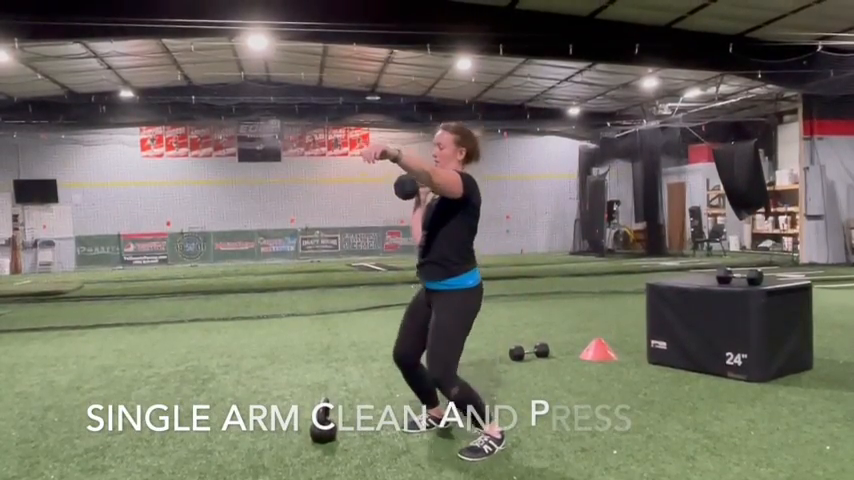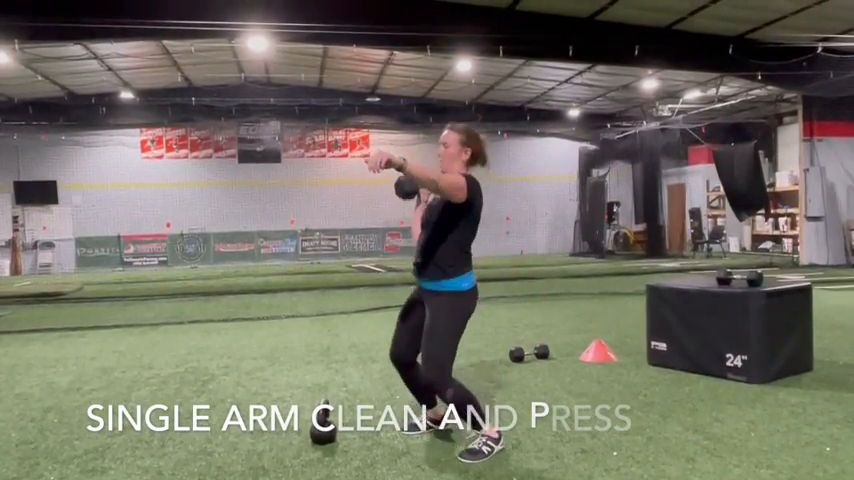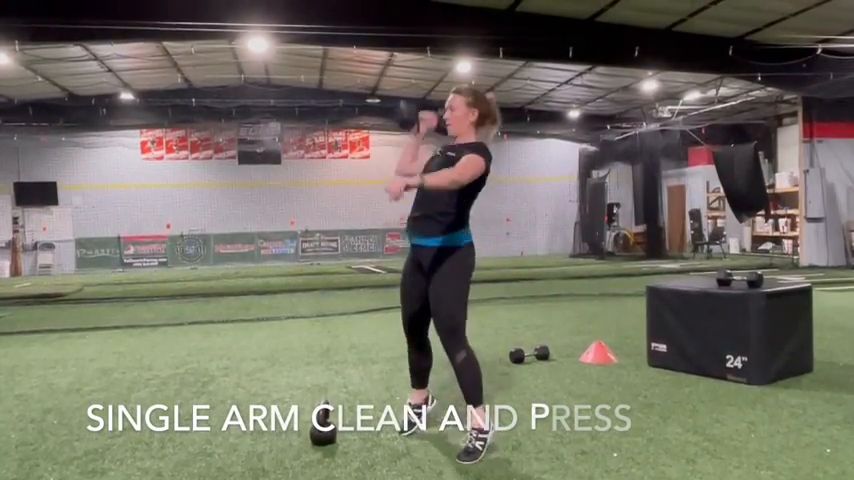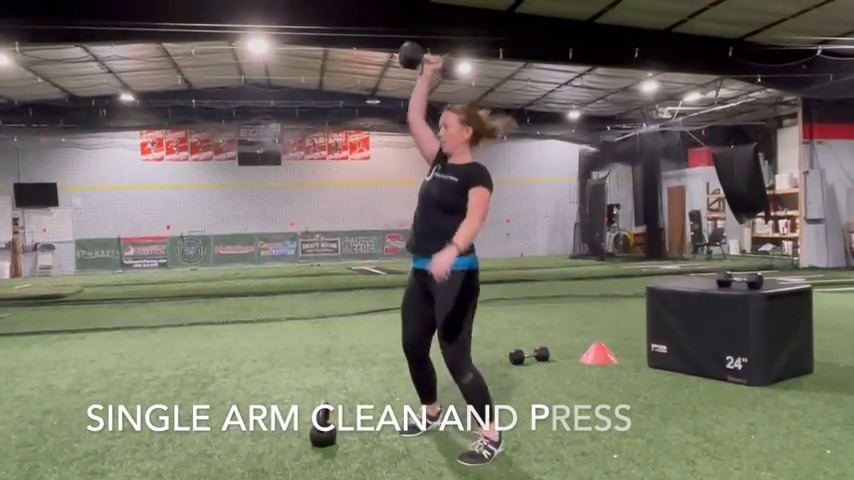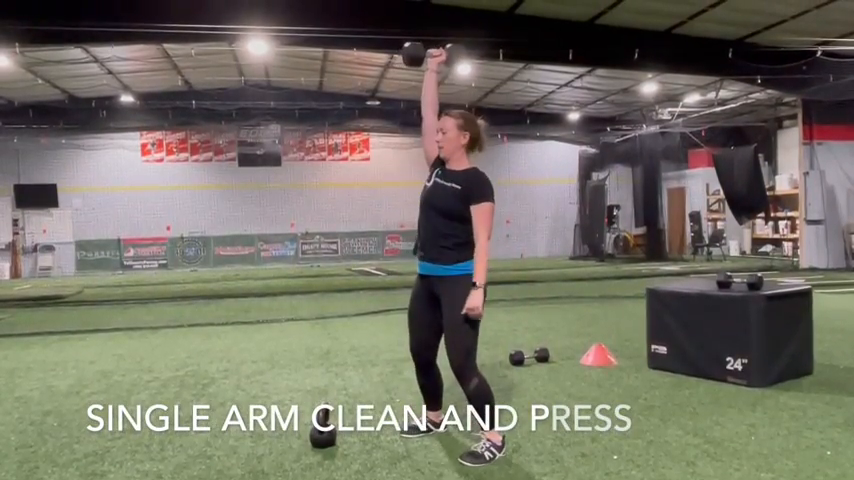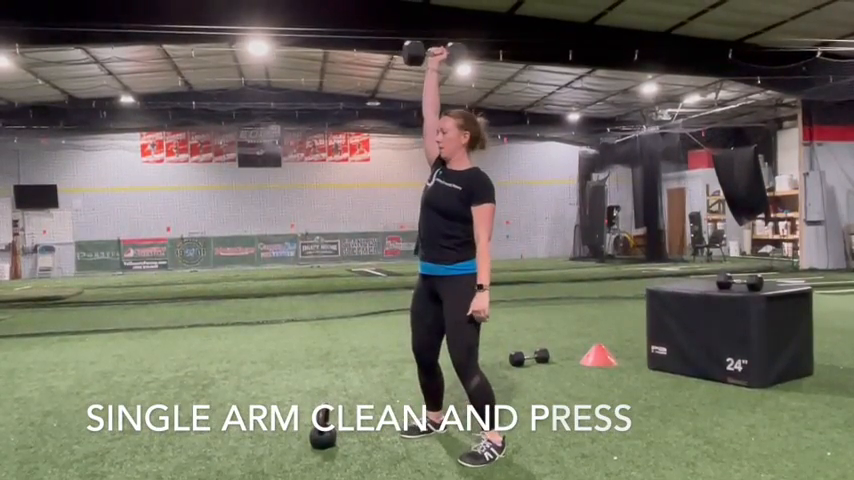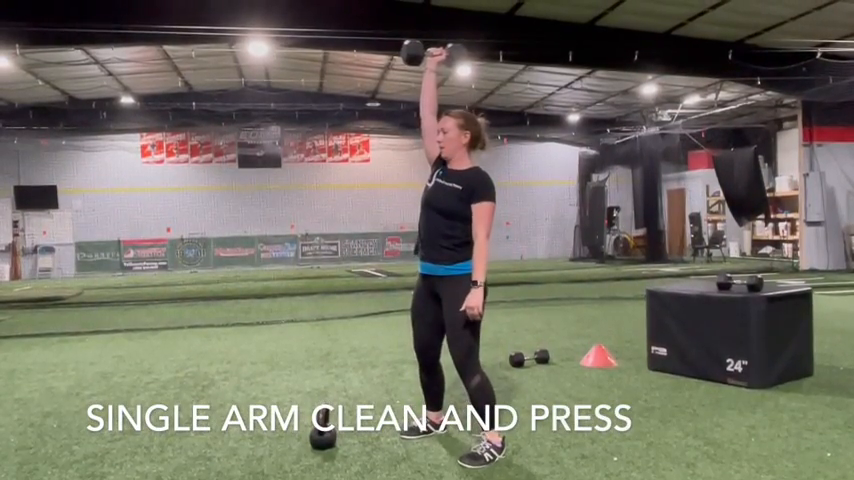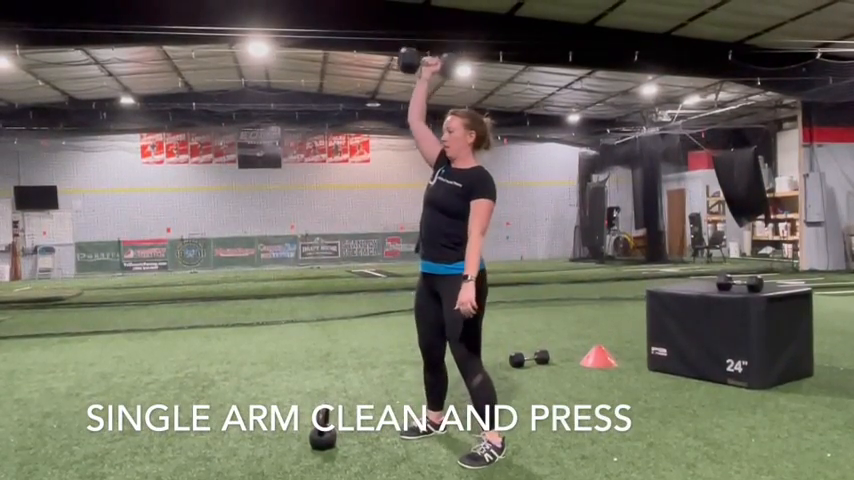
dt=0.2s
person 1, frame 1
left shoulder: (463, 185)
right shoulder: (441, 195)
left elbow: (428, 172)
right elbow: (420, 237)
left wrist: (392, 153)
right wrist: (418, 200)
left hip: (458, 293)
right hip: (431, 290)
left knee: (442, 371)
right knee: (404, 355)
left ankle: (492, 432)
right ankle: (435, 414)
person 1, frame 2
left shoulder: (466, 187)
right shoulder: (442, 196)
left elbow: (434, 179)
right elbow: (421, 236)
left wrist: (396, 162)
right wrist: (420, 201)
left hip: (453, 293)
right hip: (426, 289)
left knee: (435, 373)
right knee: (400, 355)
left ankle: (490, 433)
right ankle: (435, 414)
person 1, frame 3
left shoulder: (477, 152)
right shoulder: (443, 150)
left elbow: (454, 177)
right elbow: (406, 167)
left wrist: (410, 181)
right wrist: (420, 133)
left hip: (450, 255)
right hip: (419, 252)
left knee: (451, 336)
right knee: (413, 330)
left ankle: (479, 423)
right ankle: (419, 401)
person 1, frame 4
left shoulder: (476, 175)
right shoulder: (439, 162)
left elbow: (473, 221)
right elbow: (414, 118)
left wrist: (451, 252)
right wrist: (425, 76)
left hip: (456, 275)
right hip: (421, 272)
left knee: (456, 358)
right knee: (413, 347)
left ankle: (490, 435)
right ankle: (430, 412)
person 1, frame 5
left shoulder: (476, 182)
right shoulder: (437, 168)
left elbow: (482, 241)
right elbow: (427, 112)
left wrist: (478, 288)
right wrist: (431, 69)
left hip: (458, 281)
right hip: (426, 279)
left knee: (462, 363)
right knee: (421, 354)
left ankle: (494, 438)
right ankle: (434, 418)
person 1, frame 6
left shoulder: (477, 182)
right shoulder: (438, 168)
left elbow: (483, 241)
right elbow: (428, 112)
left wrist: (483, 290)
right wrist: (432, 67)
left hip: (460, 282)
right hip: (428, 279)
left knee: (464, 361)
right knee: (423, 354)
left ankle: (494, 439)
right ankle: (435, 418)
person 1, frame 7
left shoulder: (478, 181)
right shoulder: (438, 167)
left elbow: (481, 239)
right elbow: (425, 113)
left wrist: (477, 287)
right wrist: (430, 68)
left hip: (459, 281)
right hip: (428, 278)
left knee: (465, 360)
right knee: (425, 352)
left ankle: (494, 440)
right ankle: (434, 419)
person 1, frame 8
left shoulder: (480, 180)
right shoulder: (441, 165)
left elbow: (476, 235)
right elbow: (415, 120)
left wrist: (470, 283)
right wrist: (424, 77)
left hip: (458, 279)
right hip: (429, 277)
left knee: (467, 358)
right knee: (430, 351)
left ankle: (494, 440)
right ankle: (435, 419)
